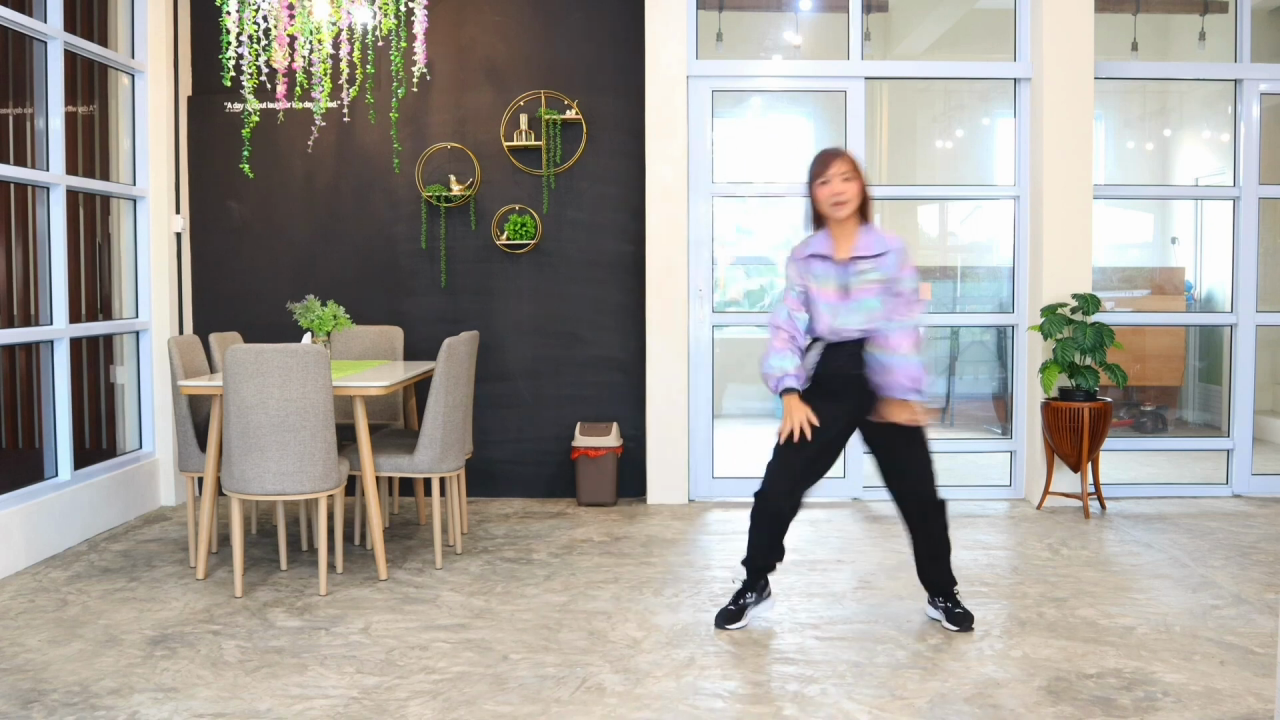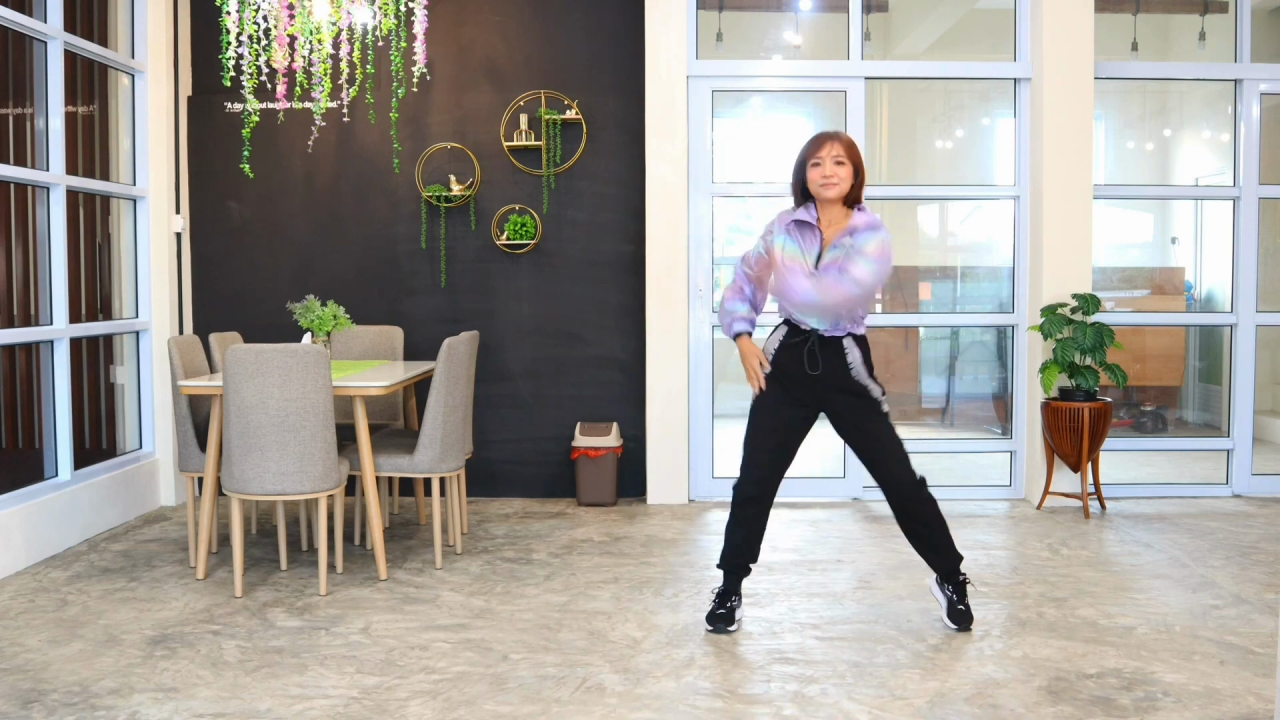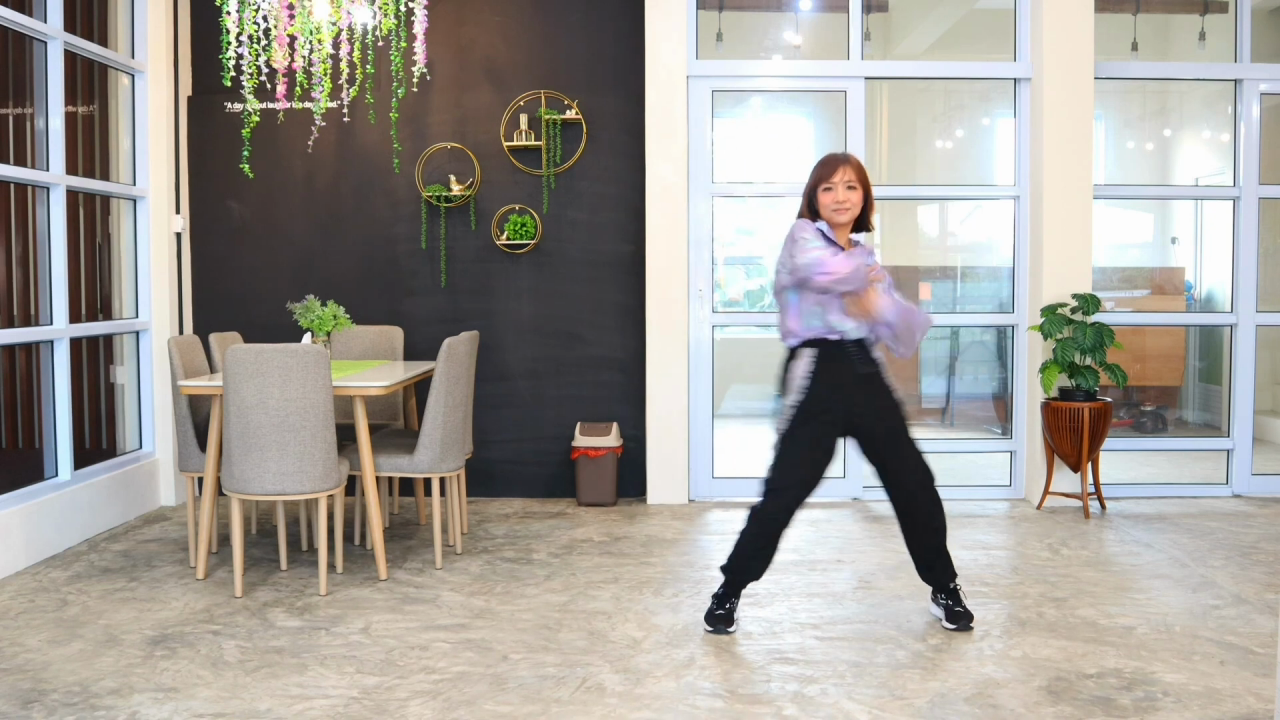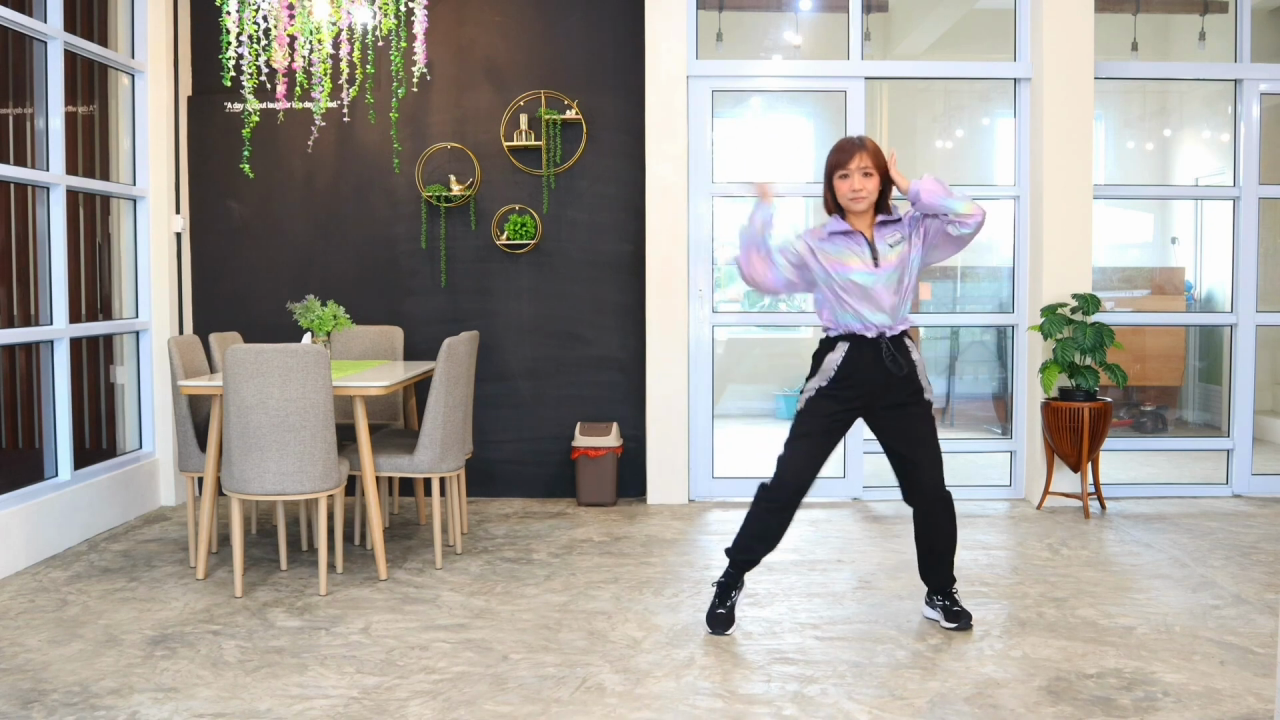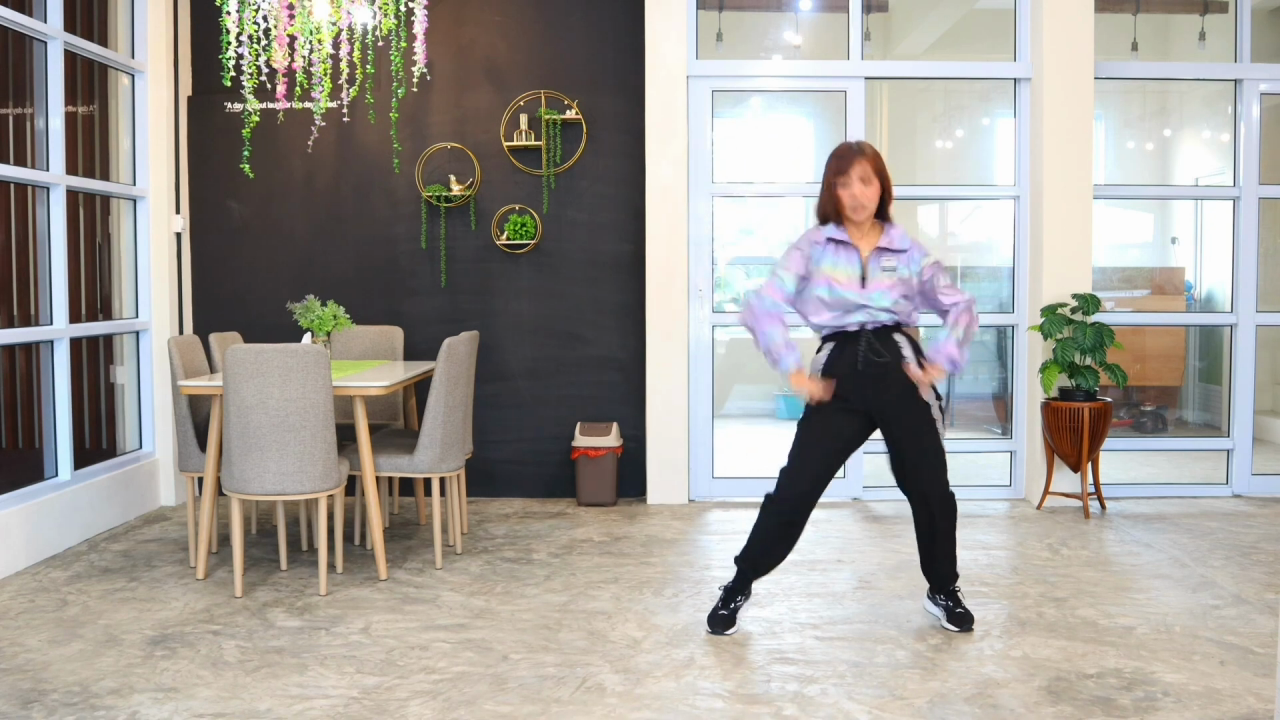
dt=0.7s
person 1, frame 1
left shoulder: (890, 248)
right shoulder: (802, 257)
left elbow: (905, 321)
right elbow: (785, 329)
left wrist: (905, 392)
right wrist: (790, 393)
left hip: (877, 378)
right hip: (825, 373)
left knee: (918, 492)
right knee: (780, 486)
left ankle: (941, 593)
right ankle: (755, 583)
person 1, frame 2
left shoulder: (871, 232)
right shoulder: (787, 224)
left elbow: (849, 295)
right elbow: (745, 277)
left wrist: (785, 279)
right wrist: (741, 332)
left hip: (844, 362)
right hip: (789, 360)
left knee: (897, 476)
right knee: (755, 478)
left ankle: (950, 578)
right ankle: (730, 588)
person 1, frame 3
left shoulder: (866, 258)
right shoulder: (802, 236)
left elbow: (909, 332)
right elbow: (830, 273)
left wrist: (879, 306)
right wrist: (865, 271)
left hip: (865, 373)
right hip: (815, 375)
left knee: (915, 486)
right knee: (784, 494)
left ankle: (944, 588)
right ankle: (730, 589)
person 1, frame 4
left shoulder: (910, 232)
right shoulder: (816, 243)
left elbow: (970, 217)
right elbow: (764, 279)
left wrist: (911, 187)
right wrist: (762, 212)
left hip: (898, 367)
right hip: (841, 368)
left knee: (928, 488)
right knee: (788, 481)
left ankle: (940, 591)
right ankle: (730, 581)
person 1, frame 5
left shoulder: (907, 250)
right shoulder: (812, 247)
left elbow: (958, 305)
right elbow: (761, 310)
left wrist: (940, 361)
right wrist: (794, 369)
left hip: (897, 372)
right hip: (840, 374)
left knee: (931, 491)
right knee: (794, 491)
left ankle: (943, 590)
right ankle: (738, 587)
